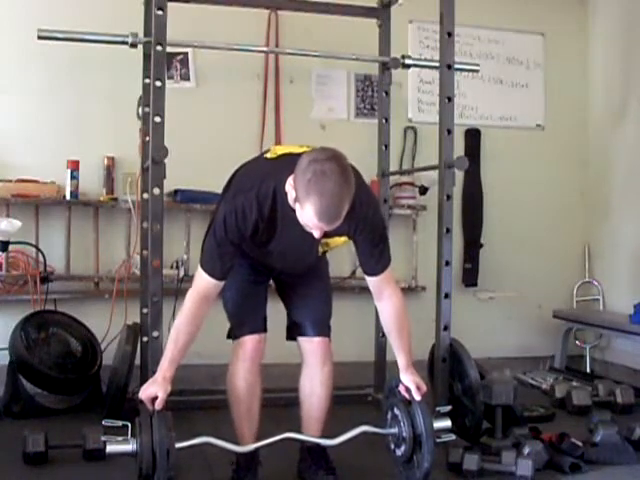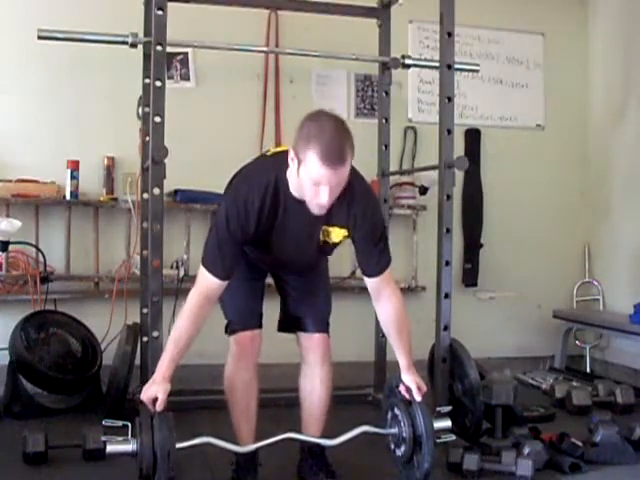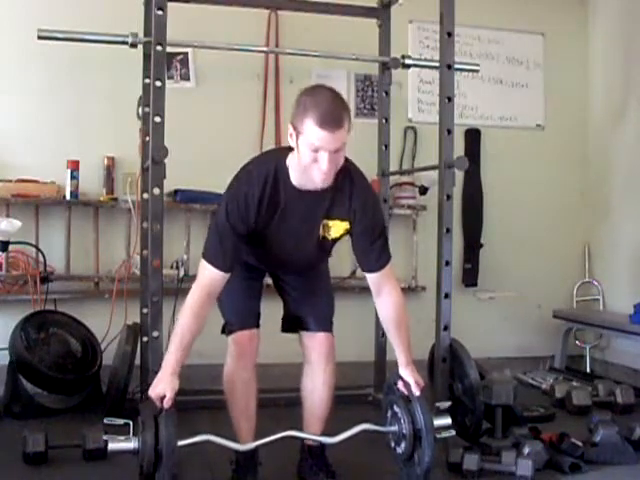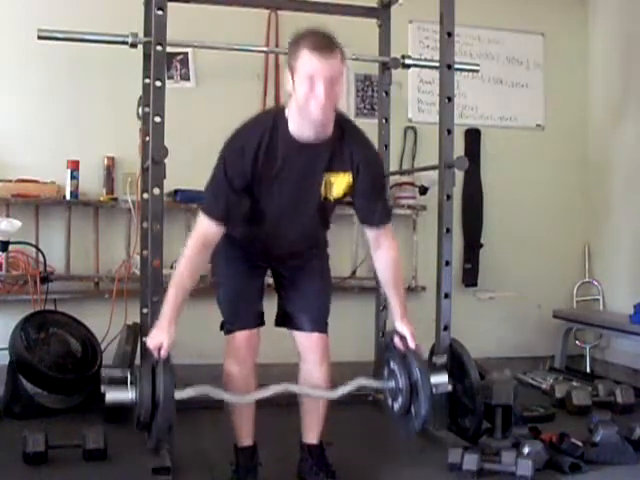
dt=0.3s
person 1, frame 1
left shoulder: (361, 204)
right shoulder: (247, 197)
left elbow: (384, 290)
right elbow: (202, 291)
left wrist: (405, 366)
right wrist: (164, 374)
left hip: (306, 262)
right hip: (247, 255)
left knee: (318, 347)
right knee: (249, 345)
left ankle: (312, 453)
person 1, frame 2
left shoulder: (359, 200)
right shoulder: (249, 193)
left elbow: (383, 289)
right elbow: (205, 292)
left wrist: (406, 367)
right wrist: (163, 373)
left hip: (305, 260)
right hip: (246, 256)
left knee: (317, 345)
right knee: (245, 343)
person 1, frame 3
left shoulder: (358, 193)
right shoulder: (253, 185)
left elbow: (383, 284)
right elbow: (207, 285)
left wrist: (405, 362)
right wrist: (170, 370)
left hip: (305, 260)
right hip: (245, 257)
left knee: (321, 347)
right knee: (243, 344)
person 1, frame 4
left shoulder: (357, 151)
right shoulder: (251, 142)
left elbow: (381, 240)
right elbow: (204, 236)
left wrist: (400, 316)
right wrist: (167, 319)
left hip: (305, 249)
right hip: (241, 246)
left knee: (315, 346)
right knee: (242, 343)
